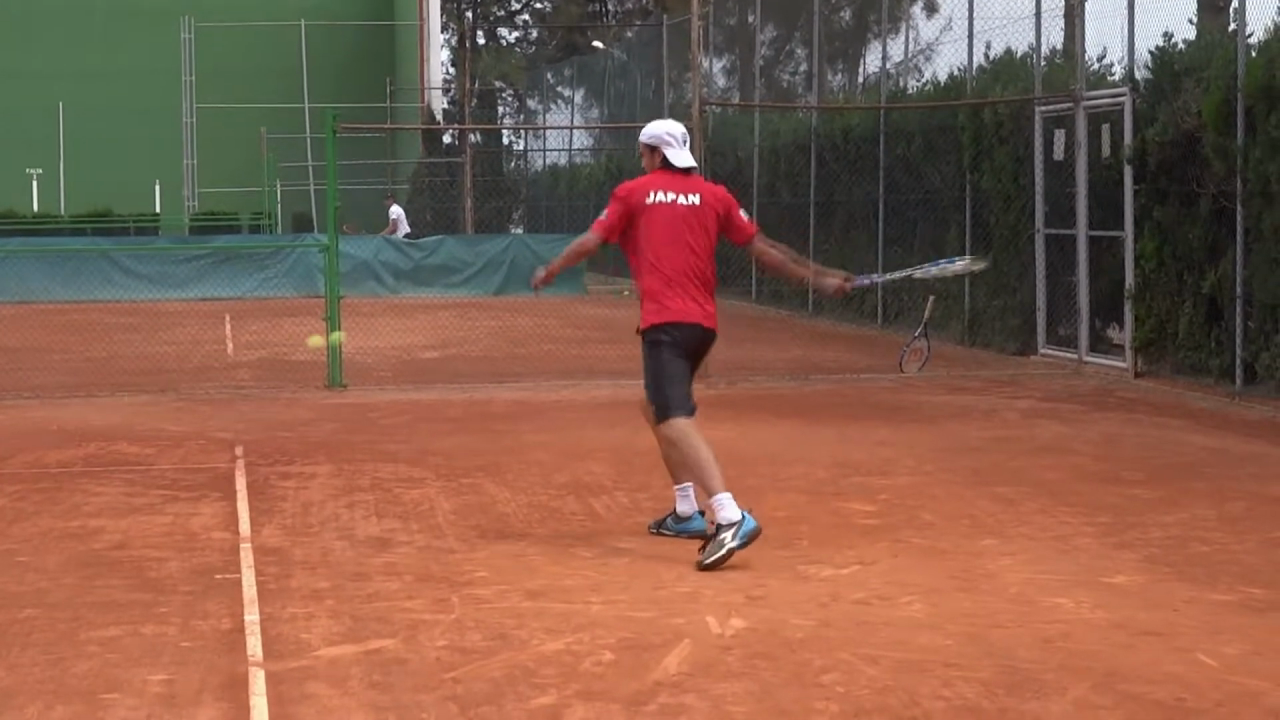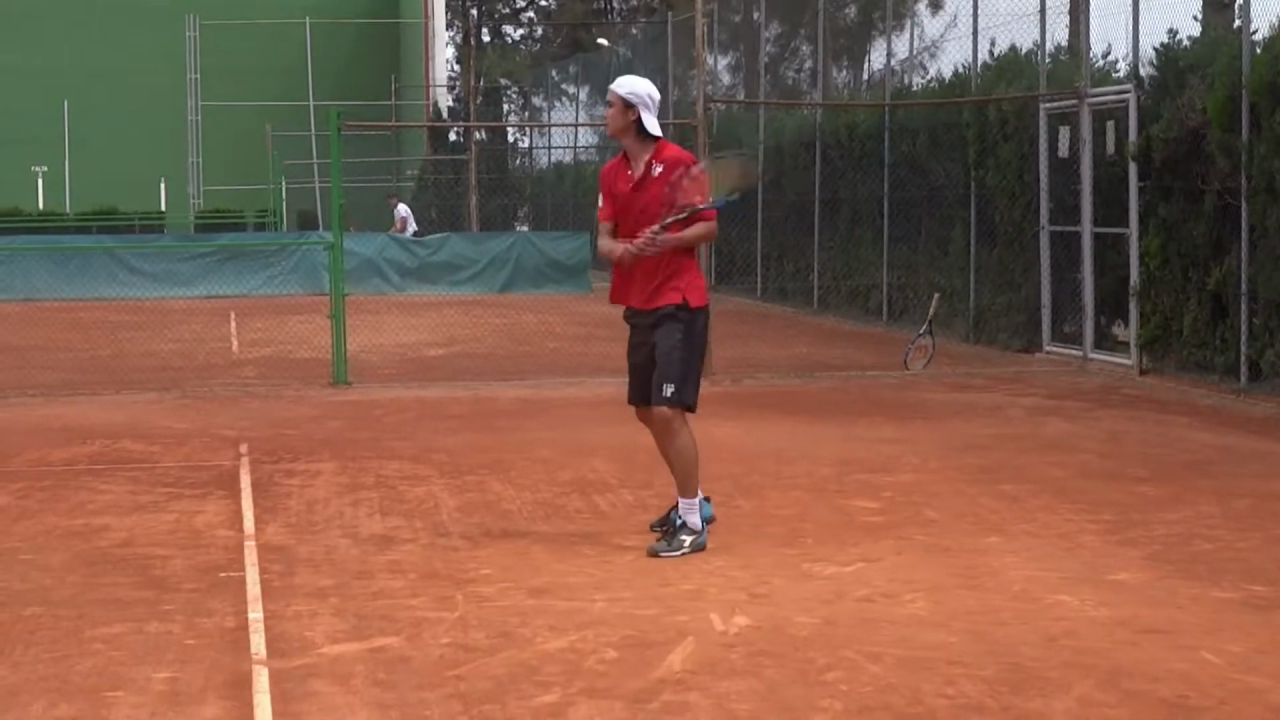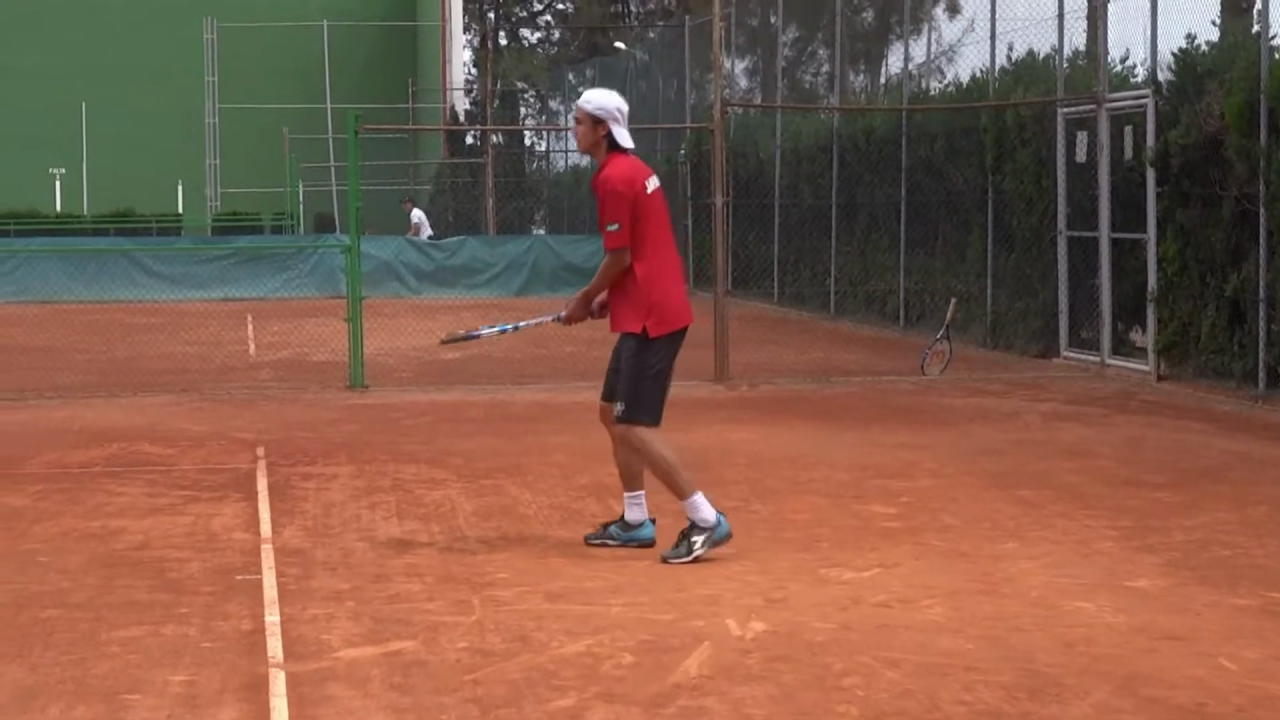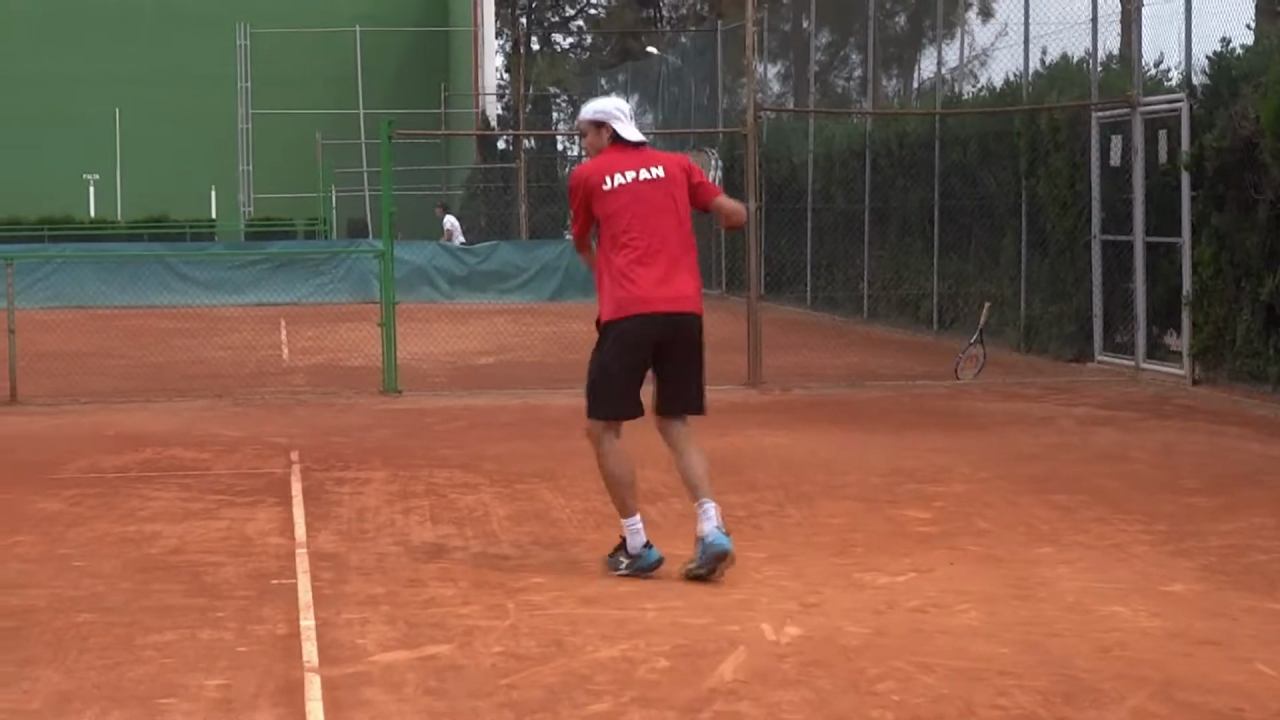
dt=0.7s
person 1, frame 1
left shoulder: (632, 191)
right shoulder: (715, 194)
left elbow: (590, 241)
right elbow: (762, 249)
left wrist: (549, 270)
right wrist: (817, 276)
left hip: (665, 321)
right hip: (701, 322)
left knee: (675, 426)
right knee: (657, 409)
left ankle: (735, 521)
right ankle: (687, 512)
person 1, frame 2
left shoulder: (679, 161)
right shoulder: (611, 173)
left elbow: (710, 226)
right elbow: (603, 239)
left wrist: (670, 240)
right wrist: (620, 249)
left hip: (680, 303)
right hip: (640, 306)
left knee: (669, 412)
right knee: (648, 412)
left ankle: (692, 524)
right ankle: (694, 501)
person 1, frame 3
left shoulder: (612, 178)
right shoulder: (635, 170)
left elbow: (618, 258)
left wrist: (584, 299)
right wrist: (608, 298)
left hip: (648, 319)
right hip: (655, 312)
left knee: (634, 427)
right knee: (619, 416)
left ankle: (706, 519)
right ankle: (635, 521)
person 1, frame 4
left shoulder: (586, 175)
right shoulder: (677, 165)
left elbow: (582, 245)
right elbow: (736, 215)
right wrist: (695, 211)
left hip: (629, 313)
right hip: (685, 309)
left knee: (603, 428)
right knee: (675, 424)
left ankle: (636, 545)
right ankle: (711, 533)
